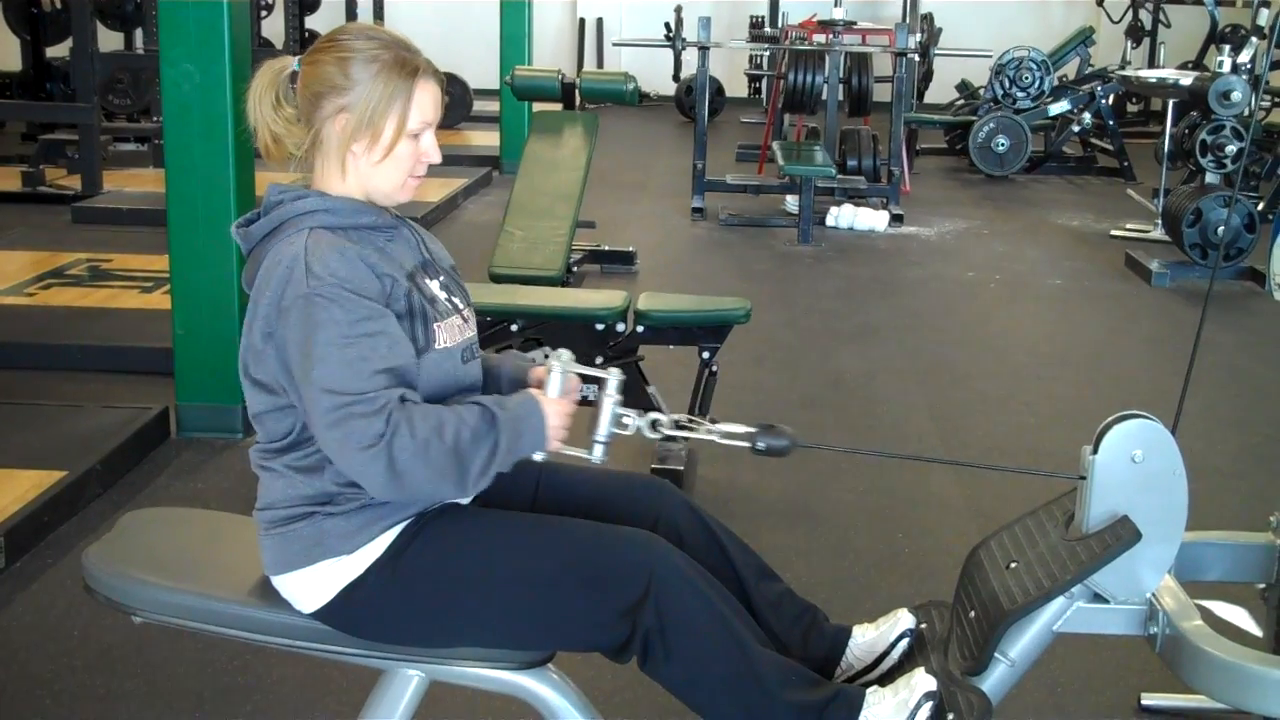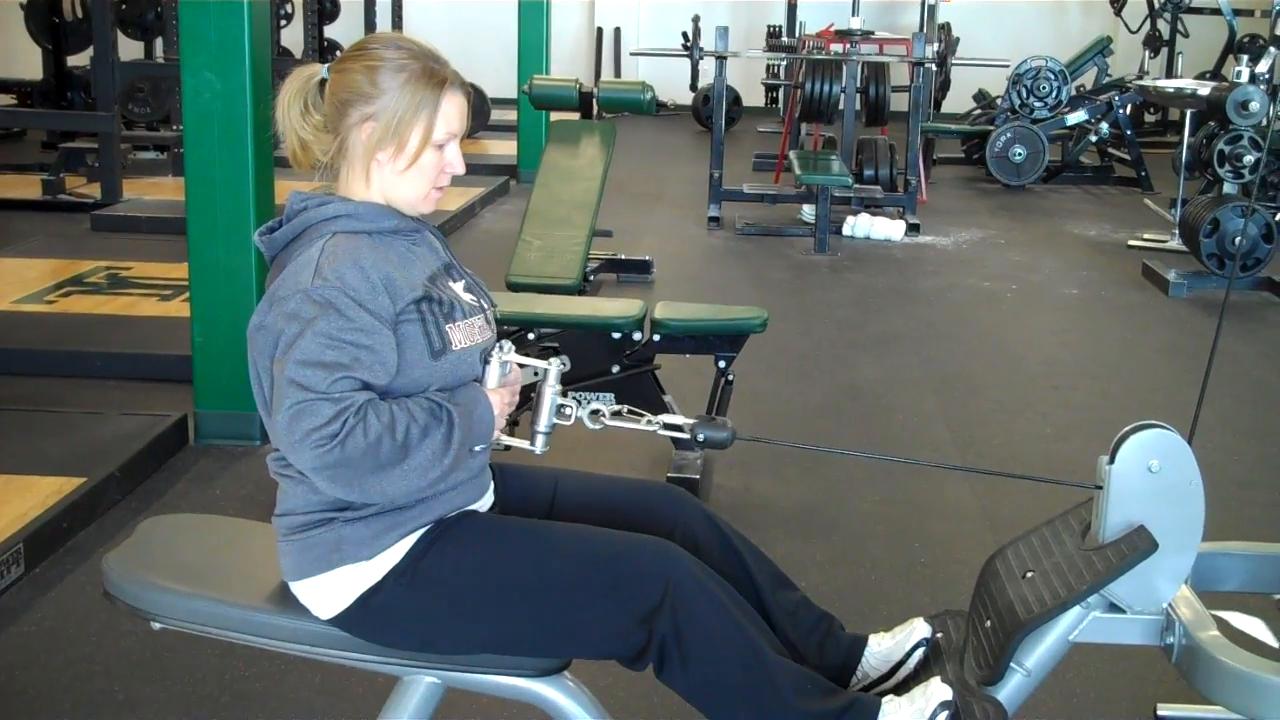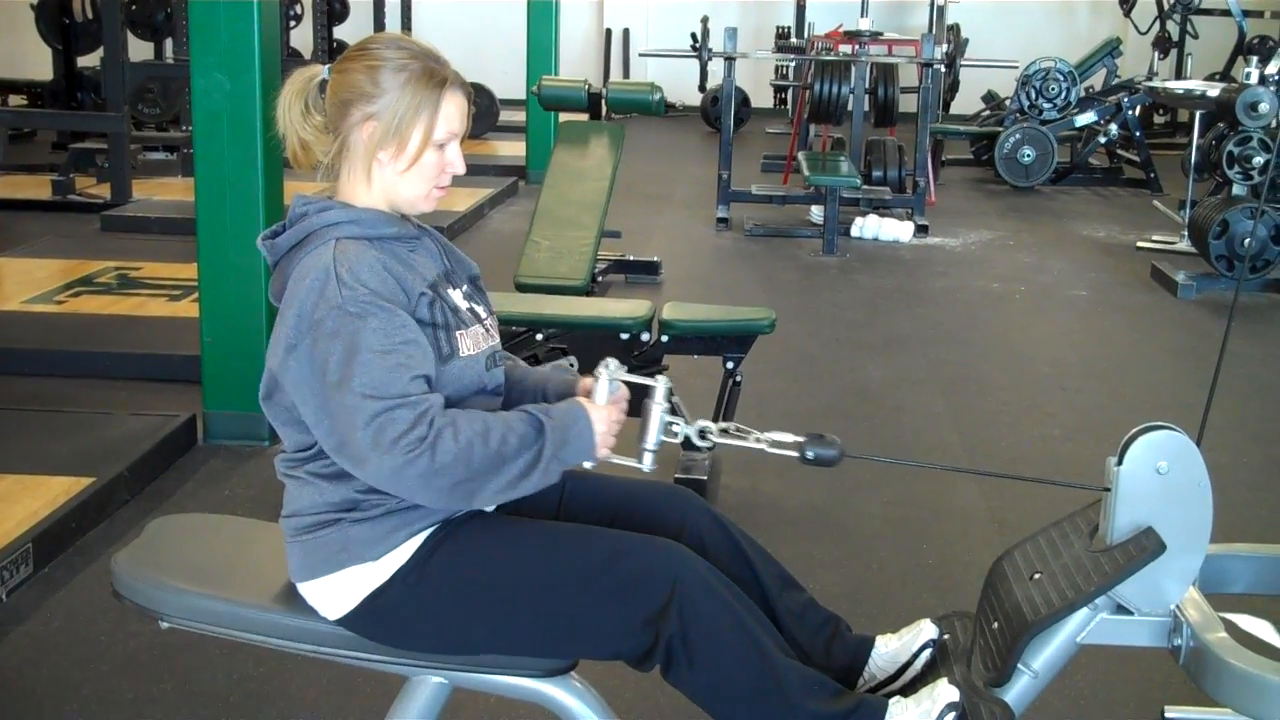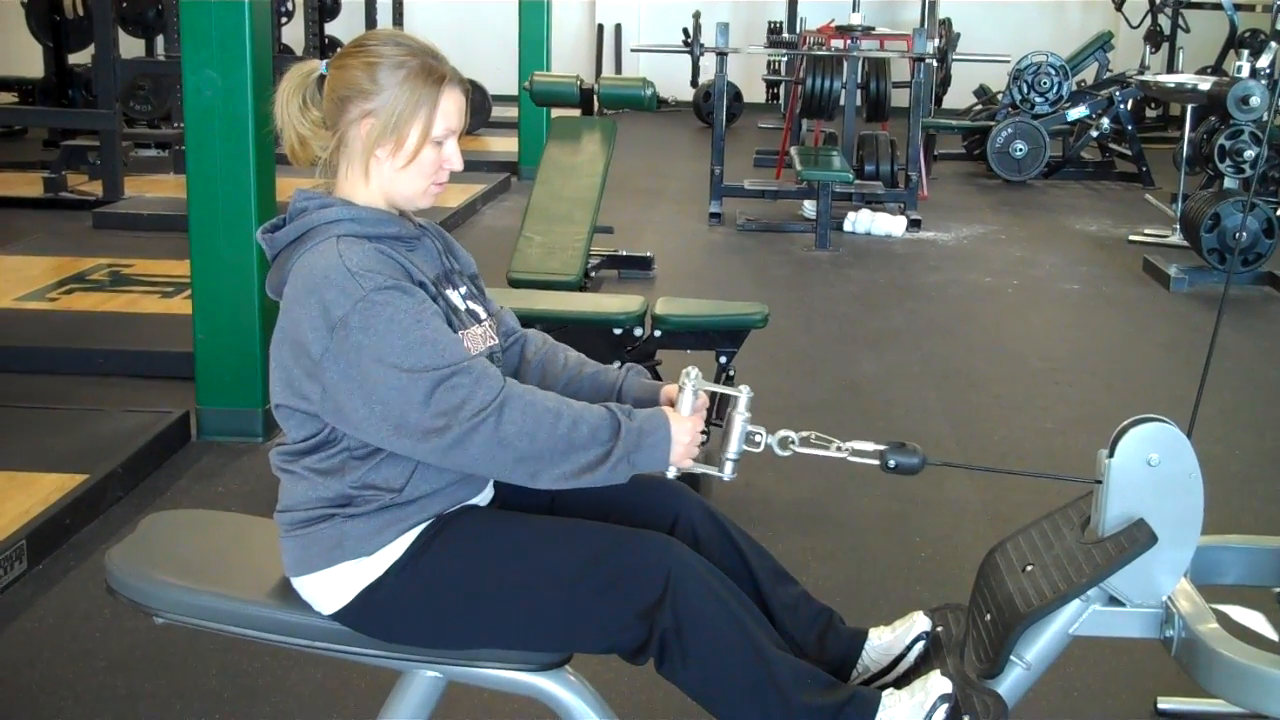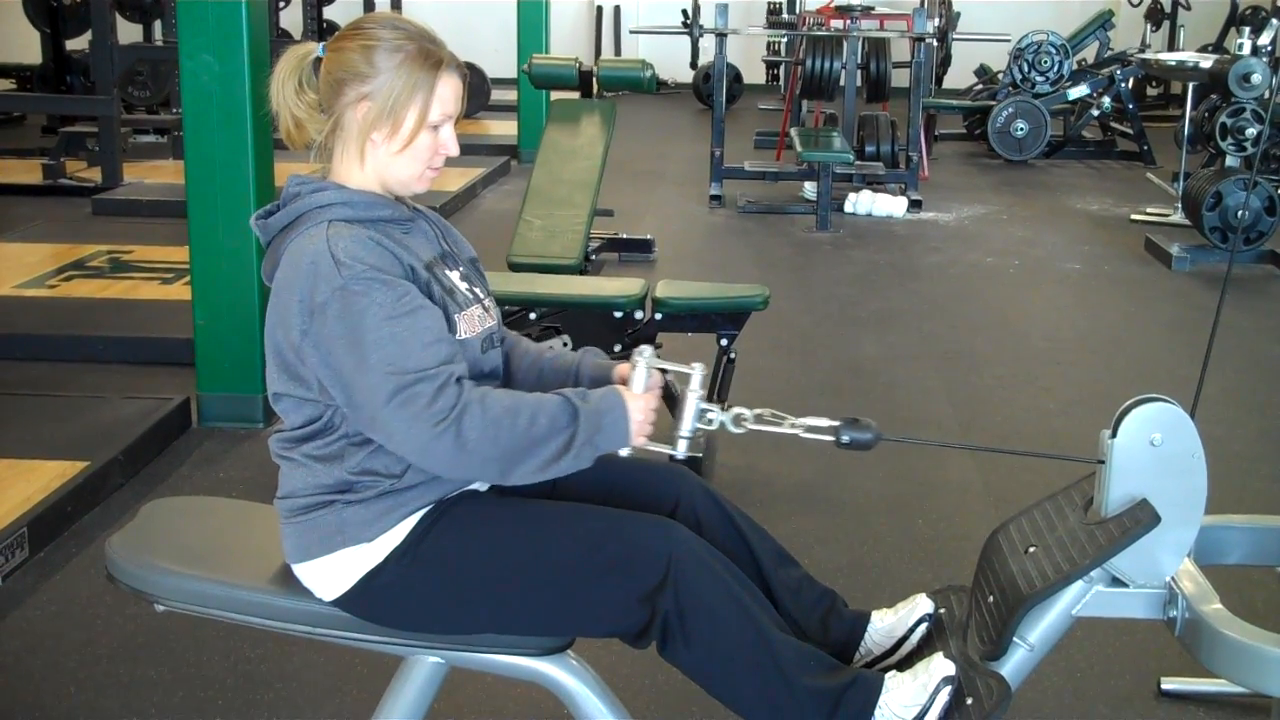
dt=1s
person 1, frame 1
left shoulder: (383, 232)
right shoulder: (319, 271)
right elbow: (378, 445)
left wrist: (517, 379)
right wrist: (522, 420)
left hip: (432, 496)
right hip: (360, 550)
left knee: (650, 505)
right knee: (640, 571)
left ankle: (820, 650)
person 1, frame 2
left shoulder: (401, 238)
right shoulder: (334, 274)
right elbow: (326, 439)
left wrist: (495, 382)
right wrist: (473, 414)
left hip: (450, 497)
right hip: (379, 559)
left knee: (665, 512)
right knee: (655, 579)
left ankle: (834, 658)
person 1, frame 3
left shoulder: (404, 242)
right shoulder: (343, 282)
left elbow: (468, 378)
right elbow: (410, 451)
left wrist: (566, 391)
right wrist: (570, 431)
left hip: (451, 505)
right hip: (386, 559)
left knee: (674, 513)
right knee: (662, 580)
left ankle: (843, 659)
person 1, frame 4
left shoulder: (410, 240)
right shoulder: (346, 280)
left elbow: (513, 353)
right elbow: (486, 416)
left wrist: (641, 395)
right wrist: (647, 437)
left hip: (450, 493)
right hip: (380, 555)
left knee: (669, 510)
right knee: (656, 575)
left ankle: (837, 653)
person 1, frame 5
left shoulder: (404, 224)
right shoulder: (342, 263)
left elbow: (485, 357)
right elbow: (448, 427)
left wrist: (596, 374)
right wrist: (605, 416)
left hip: (452, 480)
right hip: (382, 538)
left knee: (672, 491)
right knee: (660, 557)
left ankle: (843, 637)
